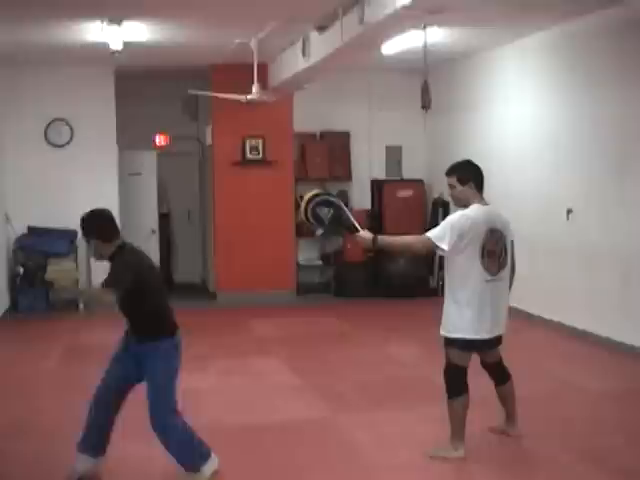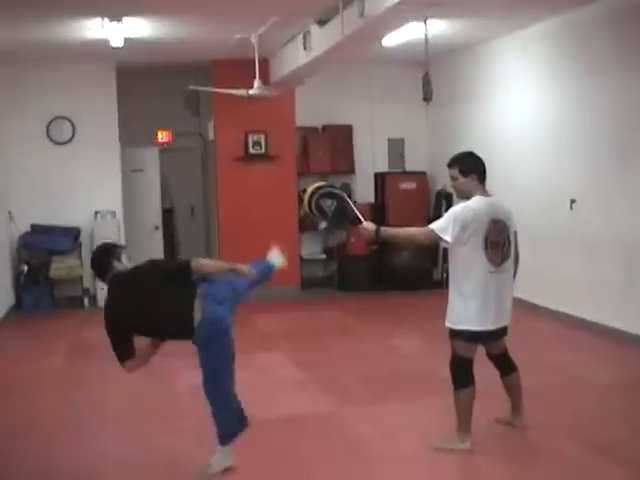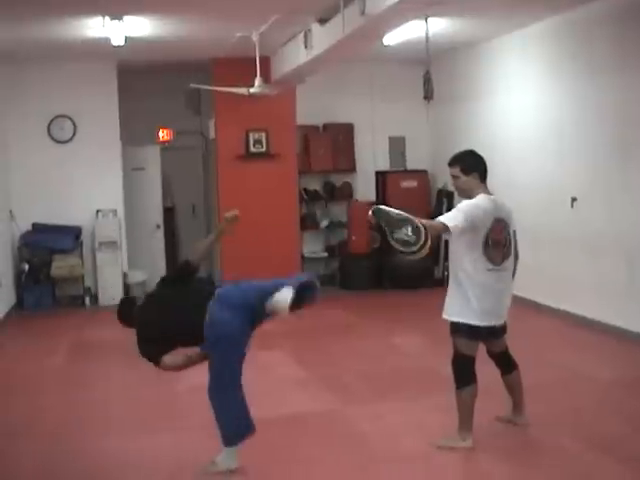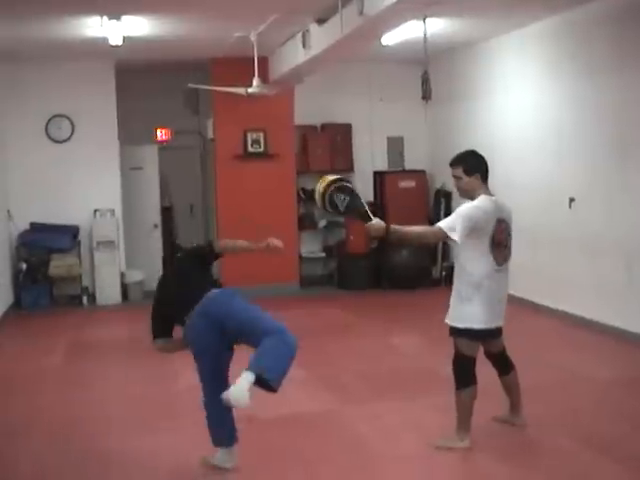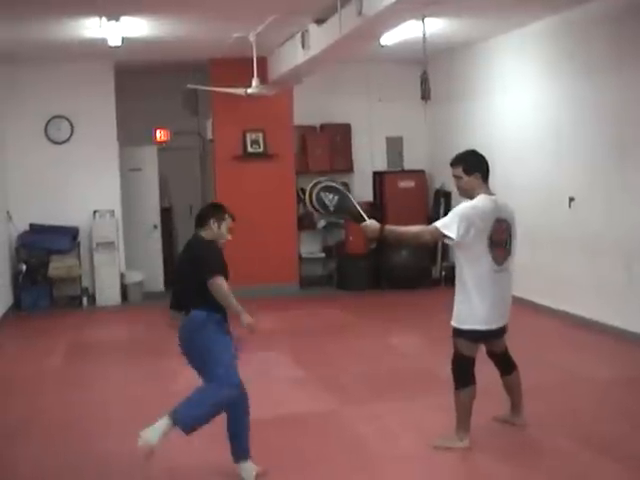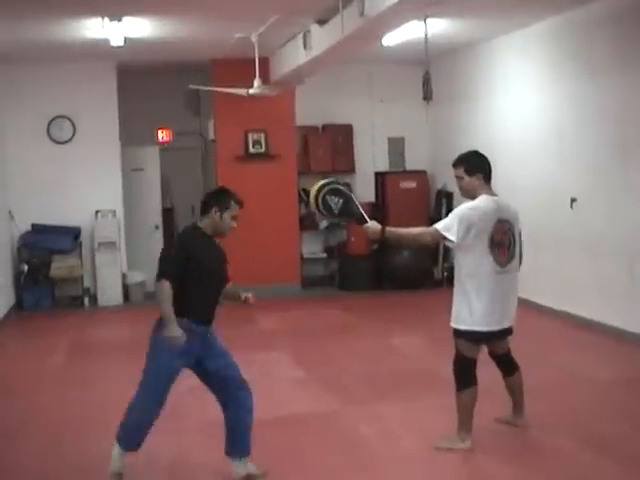
dt=0.2s
person 1, frame 1
left shoulder: (463, 220)
right shoulder: (501, 220)
left elbow: (420, 245)
right elbow: (509, 266)
left wrist: (374, 240)
left hip: (466, 315)
right hip: (492, 313)
left knee: (455, 375)
right knee: (495, 366)
left ankle: (456, 445)
right ankle: (511, 423)
person 1, frame 2
left shoulder: (466, 212)
right shoulder: (504, 211)
left elbow: (423, 237)
right elbow: (514, 257)
left wrist: (378, 232)
left hip: (470, 308)
right hip: (496, 304)
left knee: (461, 368)
right knee: (501, 357)
left ankle: (463, 437)
right ankle: (517, 414)
person 1, frame 3
left shoulder: (471, 209)
right shoulder: (504, 210)
left elbow: (435, 229)
right elbow: (513, 255)
left hip: (470, 305)
right hip: (495, 302)
left knee: (463, 366)
right knee: (501, 356)
left ankle: (464, 435)
right ankle: (518, 412)
person 1, frame 4
left shoulder: (473, 211)
right shoulder: (501, 209)
left elbow: (431, 235)
left wrist: (386, 229)
left hip: (473, 305)
right hip: (492, 302)
left knee: (463, 366)
right knee: (498, 356)
left ankle: (461, 436)
right ankle: (516, 413)
person 1, frame 5
left shoulder: (470, 211)
right shoulder: (505, 209)
left elbow: (427, 234)
left wrist: (381, 230)
left hip: (475, 306)
right hip: (497, 303)
left knee: (463, 366)
right knee: (501, 356)
left ankle: (461, 436)
right ankle: (517, 413)
person 1, frame 6
left shoulder: (471, 212)
right shoulder: (510, 211)
left elbow: (428, 236)
right elbow: (516, 256)
left wrist: (383, 232)
left hip: (475, 307)
right hip: (502, 304)
left knee: (464, 367)
right knee: (503, 357)
left ankle: (463, 437)
right ankle: (519, 414)
person 2, frame 1
left shoulder: (127, 263)
right shoulder: (129, 256)
left elbow: (109, 298)
left wrist: (90, 294)
left hip: (160, 347)
right hip: (137, 342)
left knee: (163, 415)
right knee: (105, 399)
right ankle: (88, 458)
person 2, frame 2
left shoulder: (112, 315)
right shoulder: (150, 270)
left elbow: (130, 365)
right elbow: (197, 266)
left wrist: (154, 343)
right wrist: (237, 267)
left hip: (207, 327)
right hip: (211, 297)
left knee: (218, 388)
right knee: (232, 281)
left ankle: (224, 453)
right ankle: (271, 262)
person 2, frame 3
left shoulder: (144, 336)
right shoulder: (163, 290)
left elbow: (169, 363)
right elbow: (195, 258)
left wrist: (201, 353)
right wrist: (221, 228)
left hip: (219, 326)
right hip: (232, 298)
left knee: (223, 390)
left ankle: (230, 454)
right ankle: (283, 297)
person 2, frame 4
left shoulder: (162, 296)
right shoulder: (190, 258)
left elbow: (162, 343)
right elbow: (220, 246)
left wrist: (186, 340)
right wrist: (260, 245)
left hip: (196, 326)
right hip: (219, 304)
left knee: (213, 391)
right knee: (281, 340)
left ankle: (224, 454)
right ankle: (244, 383)
person 2, frame 5
left shoulder: (189, 253)
right shoulder: (205, 246)
left elbow: (175, 309)
right elbow: (215, 281)
right wrist: (241, 315)
left hip: (195, 329)
right hip: (206, 327)
left knee: (236, 398)
right knee: (226, 389)
right ankle: (163, 427)
person 2, frame 6
left shoulder: (217, 251)
right shoulder: (184, 243)
right elbow: (164, 282)
left wrist: (239, 296)
right wrist: (171, 323)
left hip: (203, 335)
right hip: (174, 334)
left knee: (237, 394)
right knee: (151, 396)
right ankle: (120, 455)
